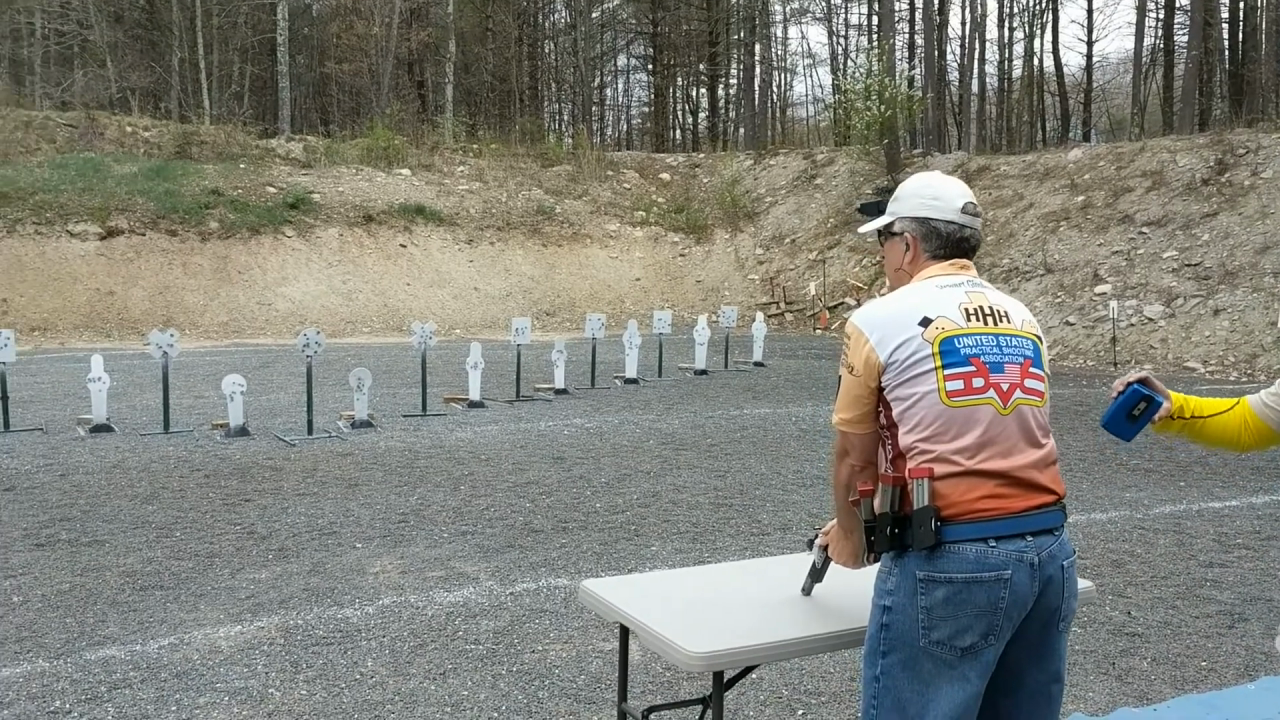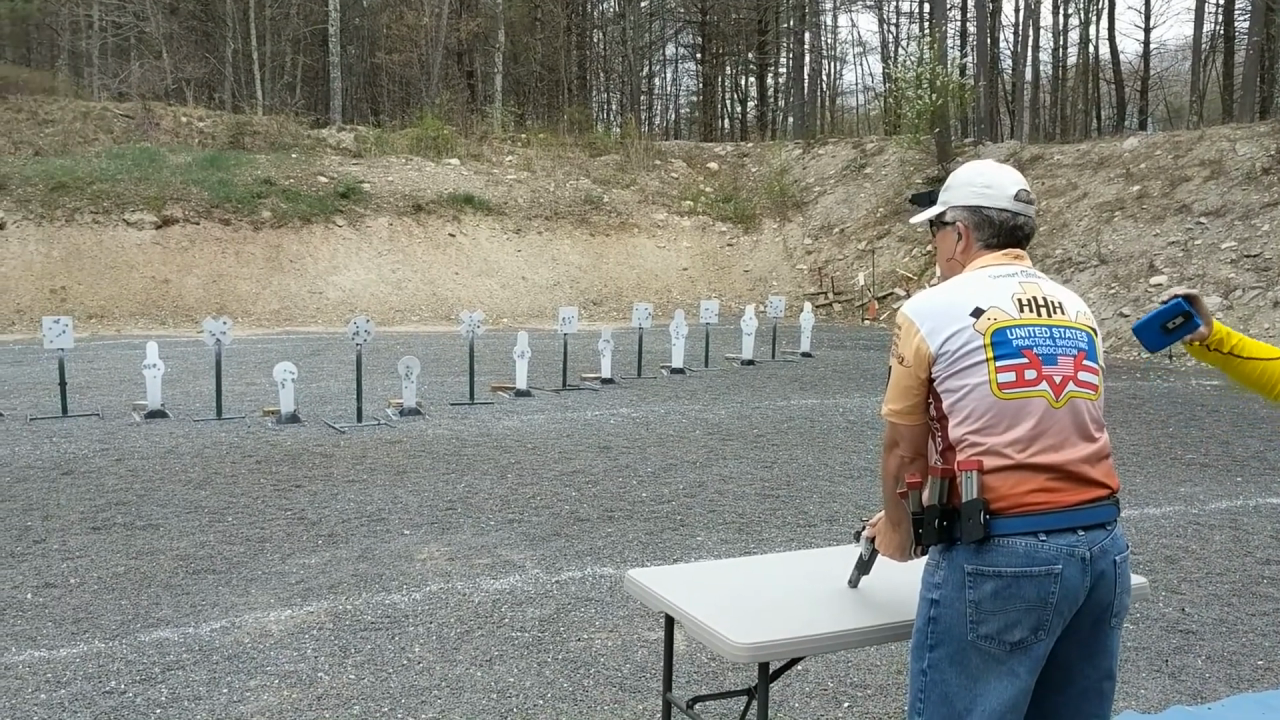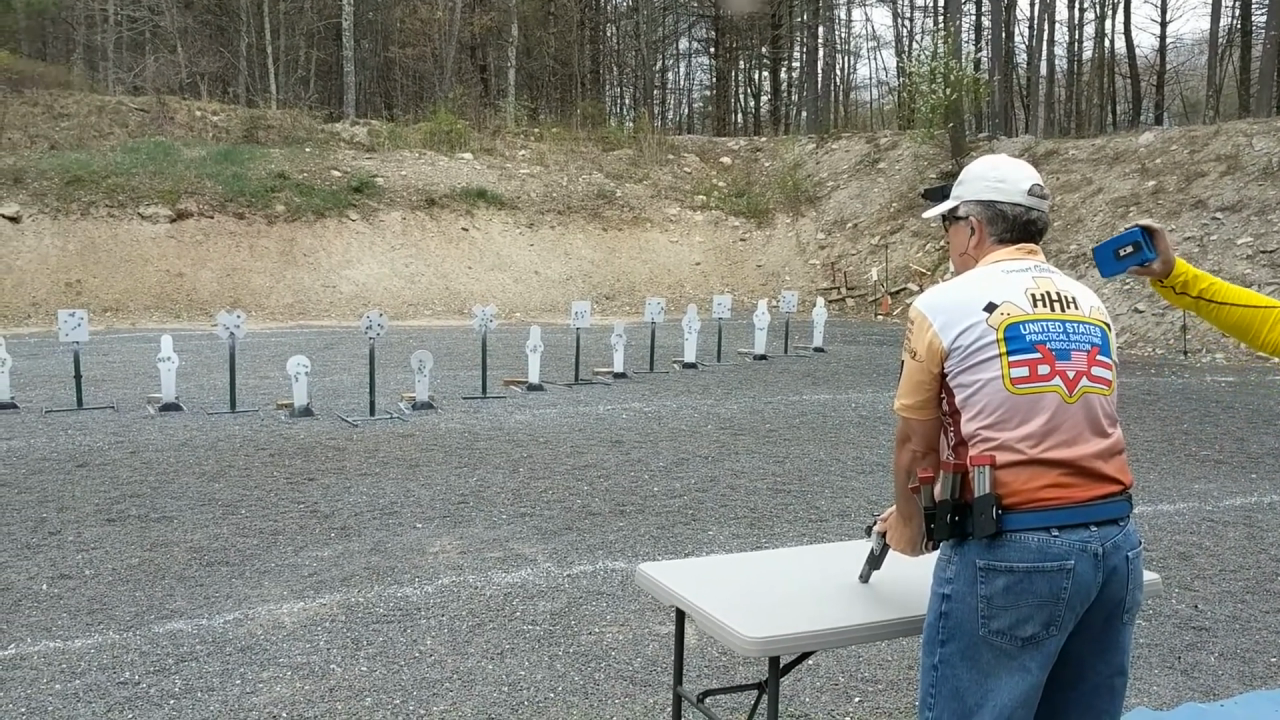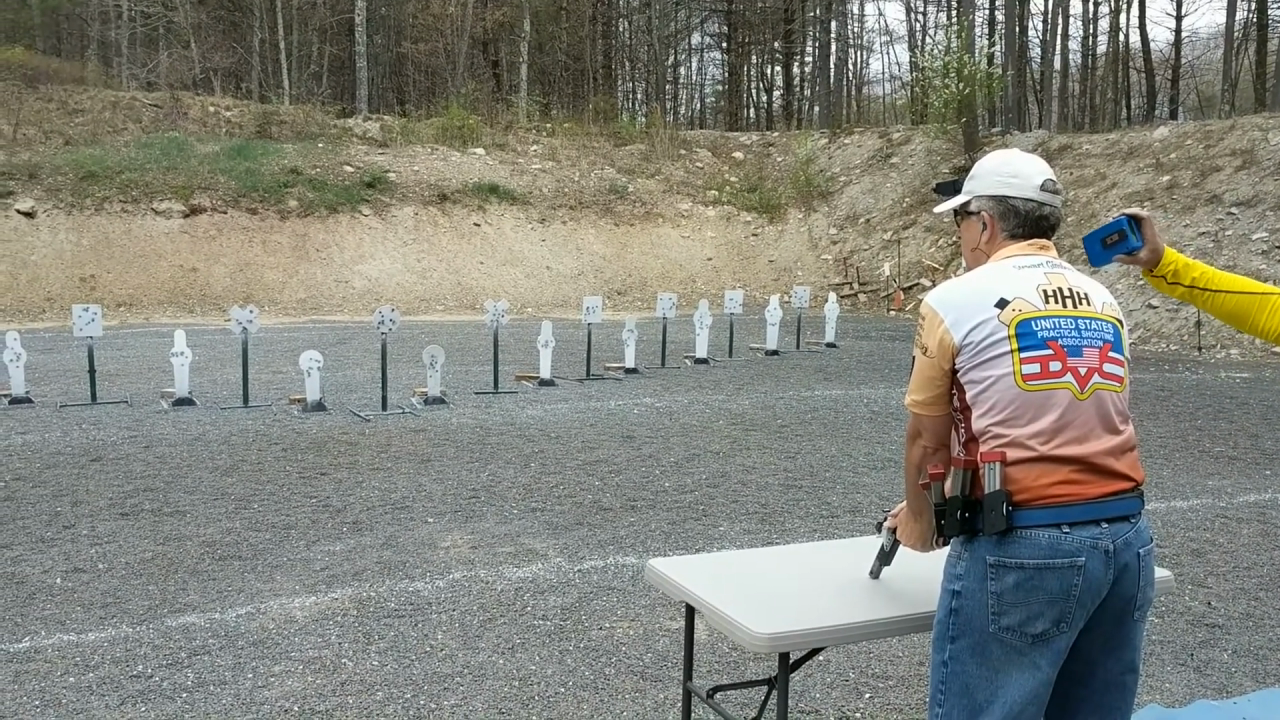
dt=1s
person 1, frame 1
left shoulder: (880, 320)
right shoulder: (1023, 318)
left elbow: (855, 458)
left wrist: (850, 536)
left hip: (949, 564)
right hip: (1048, 550)
person 1, frame 2
left shoulder: (932, 310)
right shoulder: (1078, 310)
left elbow: (904, 450)
left wrist: (898, 528)
left hip: (998, 556)
right hip: (1101, 544)
person 1, frame 3
left shoulder: (944, 305)
right shoulder: (1091, 305)
left elbow: (917, 445)
left wrist: (909, 522)
left hip: (1011, 551)
right hip: (1114, 541)
person 1, frame 4
left shoulder: (956, 301)
right shoulder: (1105, 301)
left elbow: (928, 441)
left wrist: (920, 519)
left hip: (1022, 548)
right hip: (1126, 537)
